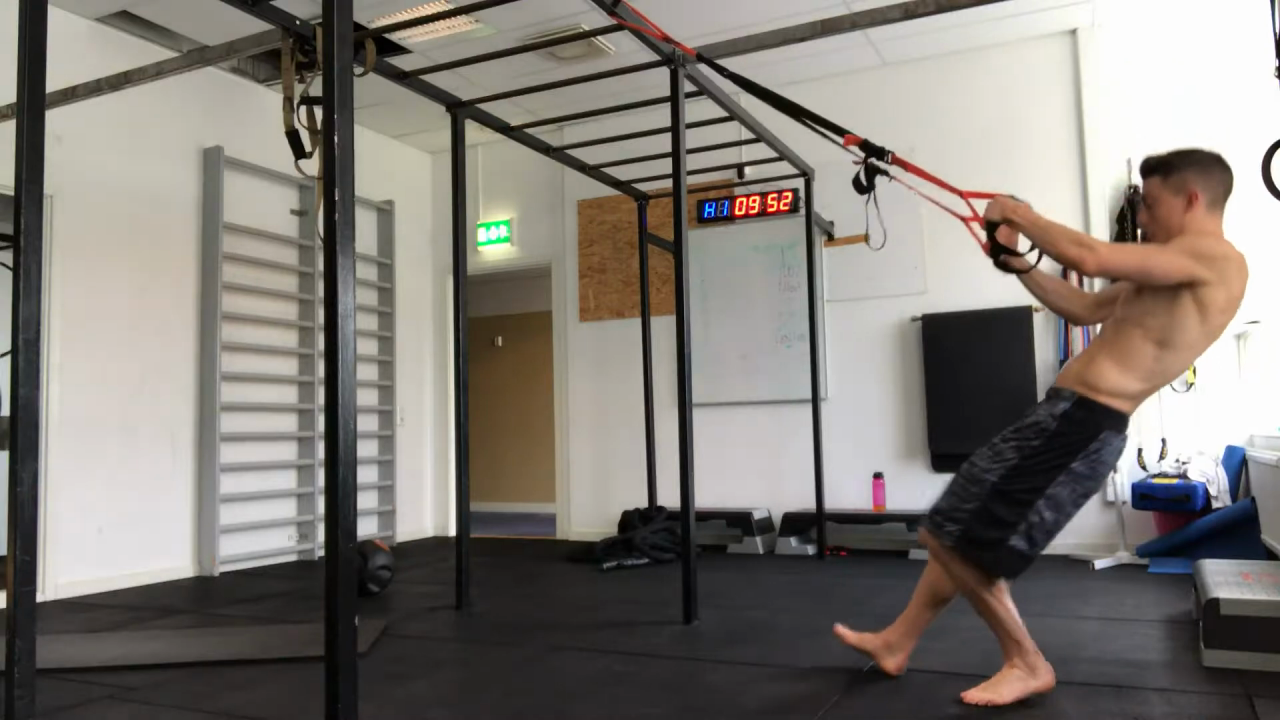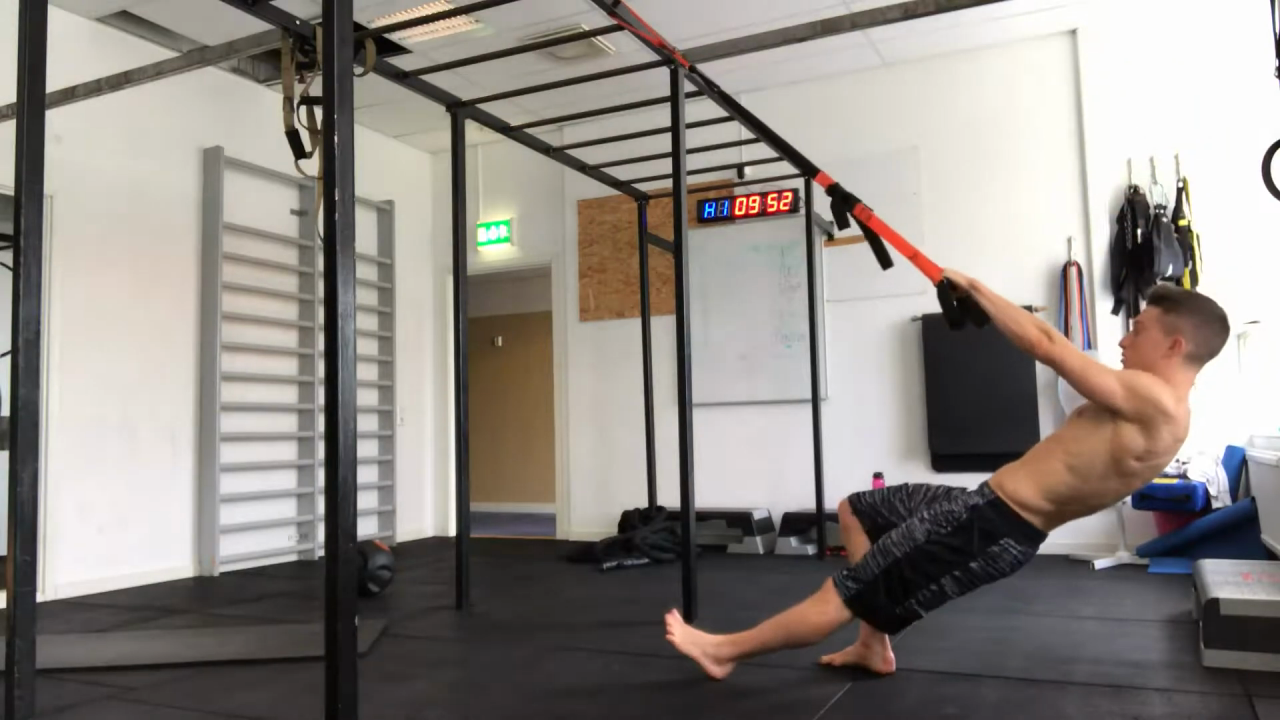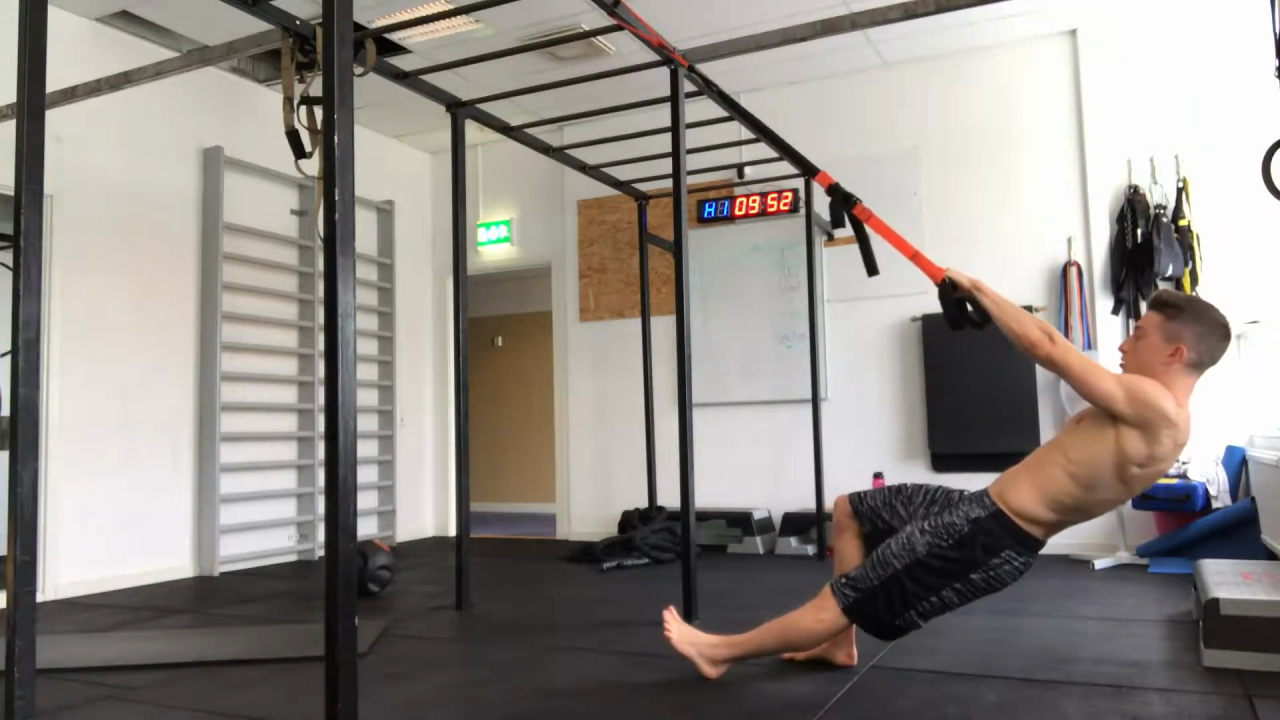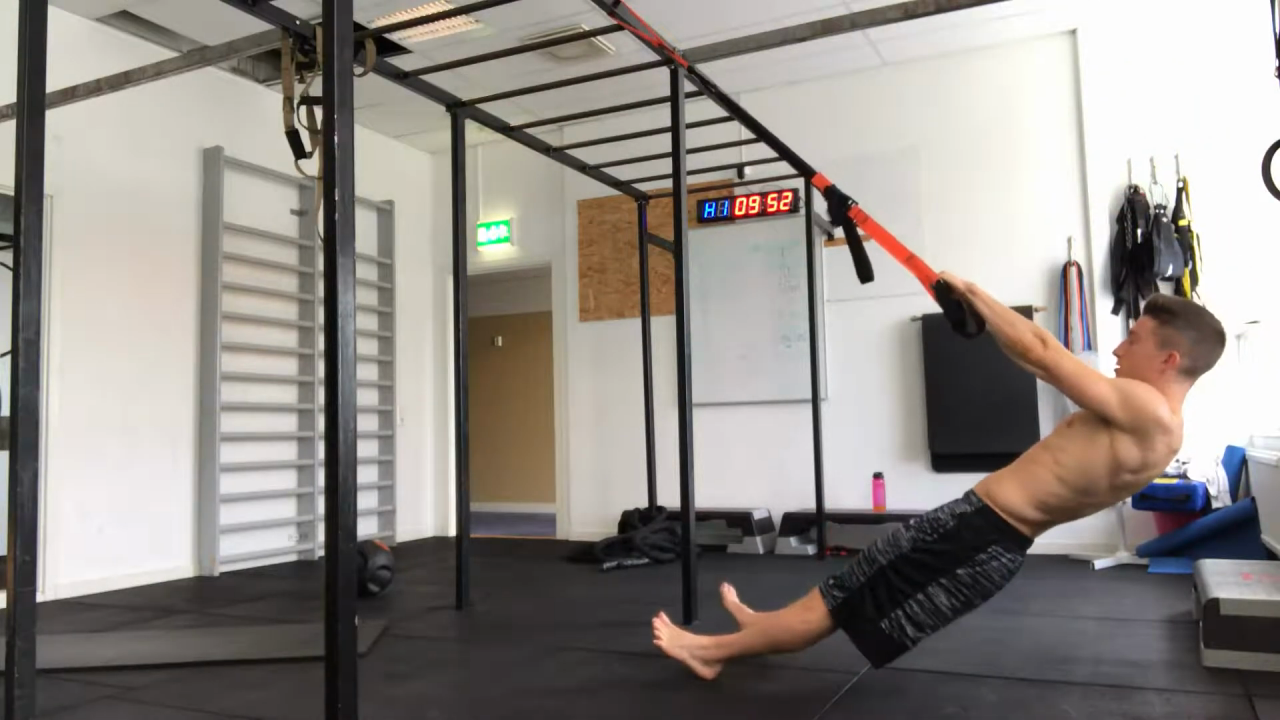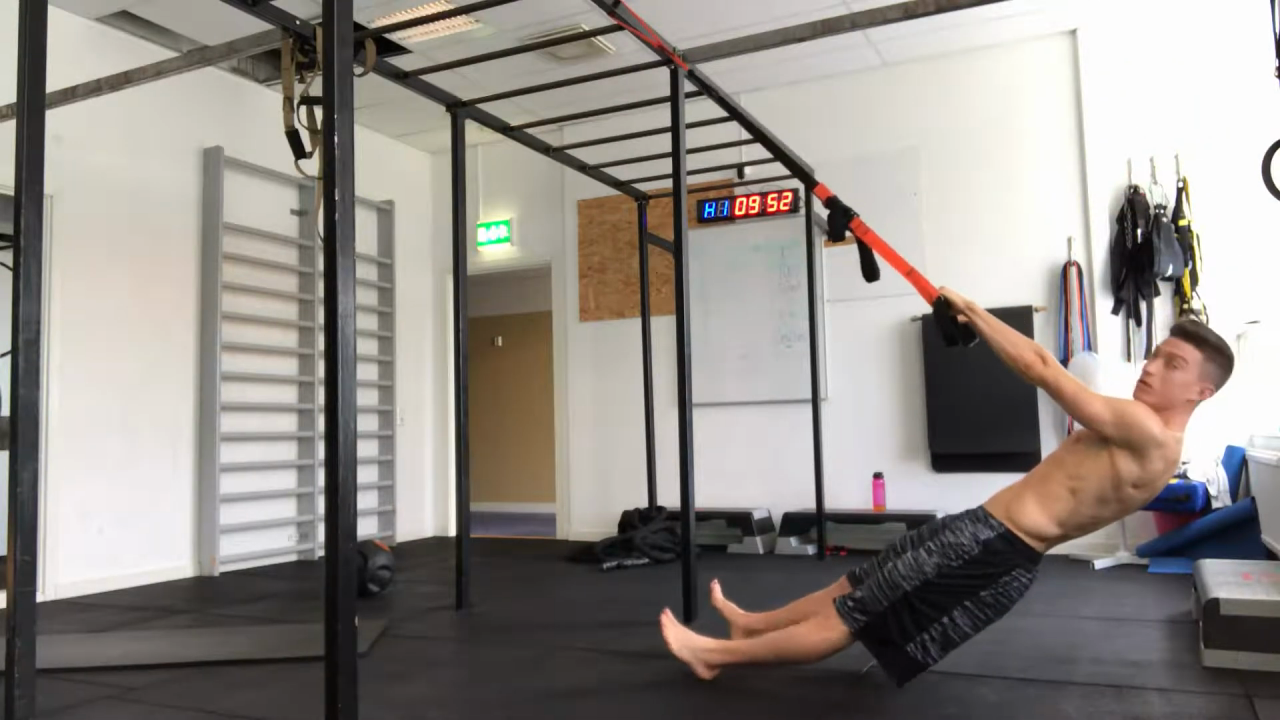
dt=1s
person 1, frame 1
left shoulder: (1216, 258)
right shoulder: (1181, 271)
left elbow: (1088, 257)
right elbow: (1082, 306)
left wrist: (1018, 214)
right wrist: (1017, 259)
left hip: (1079, 425)
right hip: (1072, 417)
left knee: (958, 538)
right knee: (950, 527)
left ankle: (1025, 664)
right ankle: (894, 643)
person 1, frame 2
left shoulder: (1154, 401)
right shoulder: (1151, 407)
left elbow: (1045, 344)
right elbow: (1055, 349)
left wrist: (973, 286)
right wrist: (979, 302)
left hip: (991, 527)
right hip: (993, 513)
left knee: (838, 596)
right knee: (854, 510)
left ankle: (724, 651)
right ankle: (874, 646)
person 1, frame 3
left shoulder: (1155, 407)
right shoulder: (1149, 416)
left elbow: (1047, 347)
left wrist: (976, 288)
left hip: (990, 538)
right hip: (984, 510)
left knee: (837, 602)
right knee: (849, 511)
left ankle: (720, 651)
right ankle: (839, 644)
person 1, frame 4
left shoulder: (1148, 412)
right shoulder: (1143, 419)
left elbow: (1041, 352)
right elbow: (1046, 364)
left wrist: (969, 291)
right wrist: (977, 310)
left hip: (981, 531)
right hip: (988, 528)
left knee: (837, 601)
right knee: (851, 582)
left ankle: (713, 651)
right ankle: (759, 621)
person 1, frame 5
left shoulder: (1147, 432)
right shoulder: (1140, 436)
left elbow: (1044, 370)
right elbow: (1049, 378)
left wrist: (970, 307)
right wrist: (976, 326)
left hip: (994, 554)
right hip: (988, 533)
left knee: (850, 617)
right knee: (856, 585)
left ankle: (716, 653)
right ankle: (752, 624)
